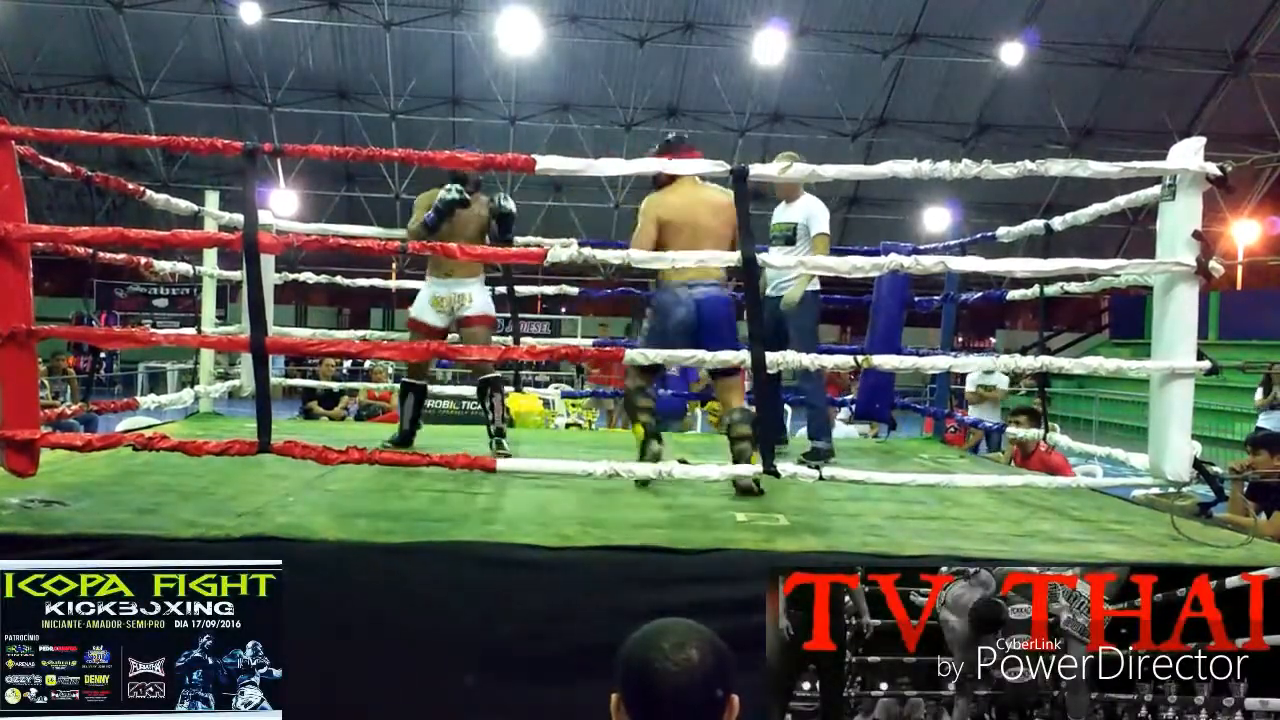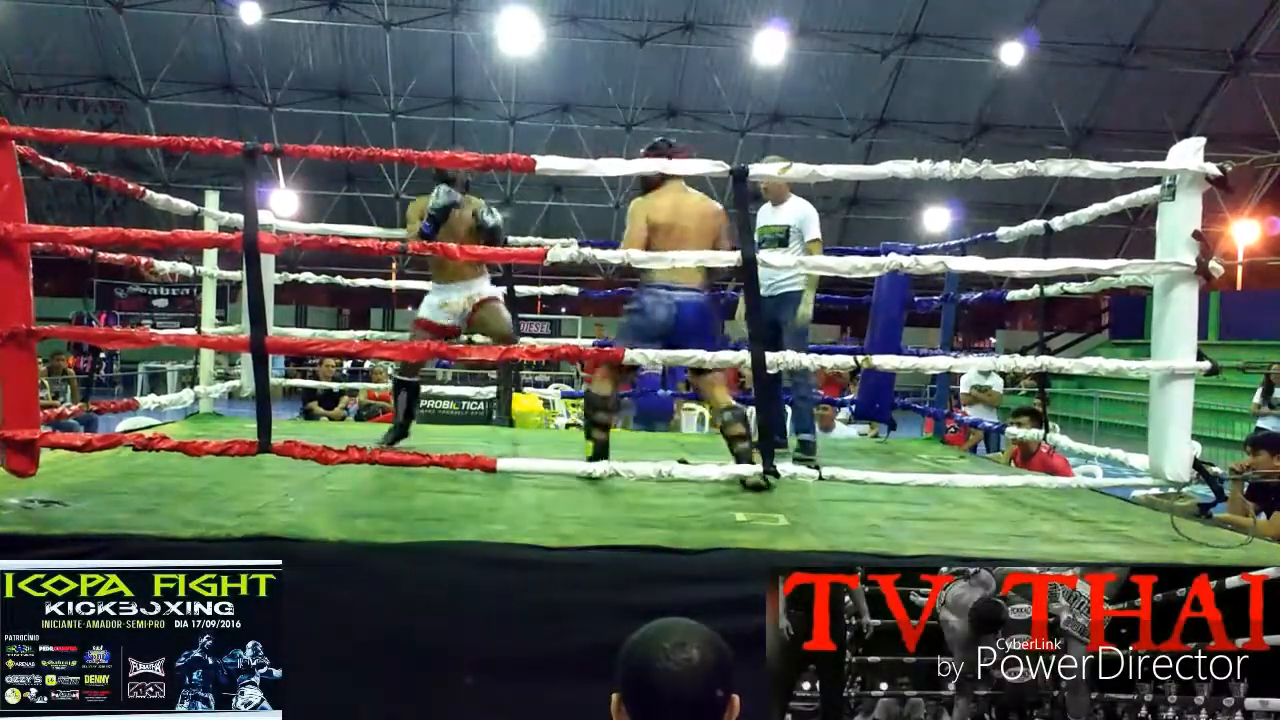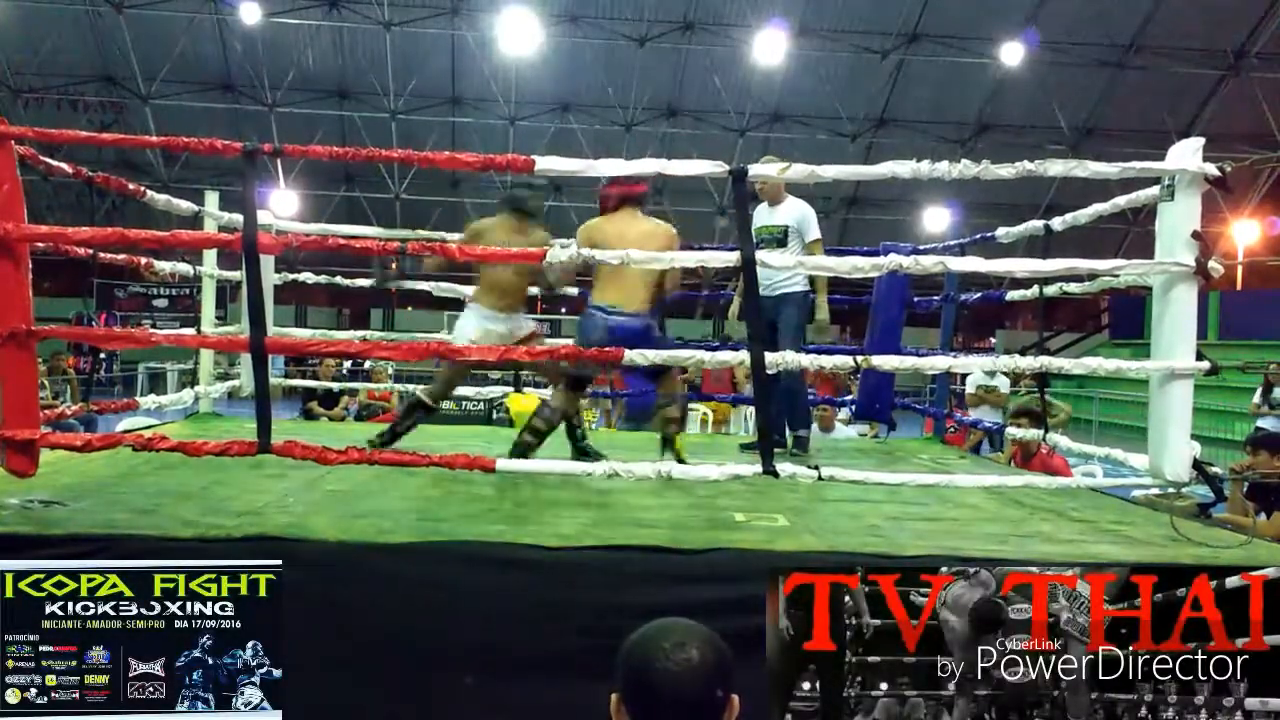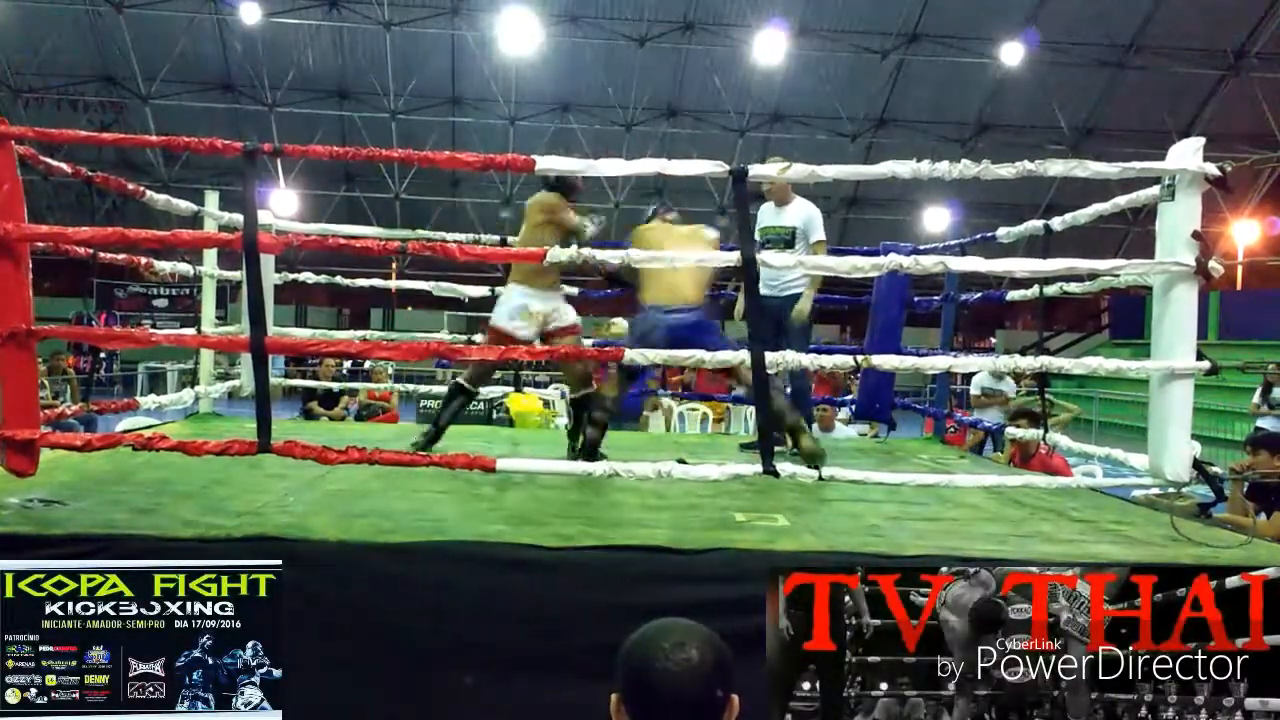
dt=0.3s
person 1, frame 1
left shoulder: (656, 203)
right shoulder: (729, 200)
left elbow: (639, 256)
left hip: (674, 299)
right hip: (717, 300)
left knee: (637, 375)
right knee: (732, 393)
left ankle: (650, 442)
right ankle: (745, 470)
person 1, frame 2
left shoulder: (644, 206)
right shoulder: (714, 209)
left wrist: (654, 247)
left hip: (653, 301)
right hip: (696, 305)
left knee: (606, 374)
right knee: (715, 389)
left ankle: (598, 454)
right ankle: (747, 465)
person 1, frame 3
left shoulder: (592, 228)
right shoulder: (666, 233)
right elbow: (669, 287)
left hip: (596, 323)
right hip: (636, 326)
left knee: (570, 391)
right knee: (670, 382)
left ankle: (520, 454)
right ankle: (671, 452)
person 1, frame 4
left shoulder: (644, 233)
right shoulder: (707, 235)
left hip: (651, 321)
right hip: (689, 321)
left knee: (621, 375)
right knee: (747, 375)
left ankle: (588, 449)
right ankle: (802, 438)
person 2, frame 1
left shoulder: (813, 207)
right shoulder: (778, 210)
left elbow: (821, 252)
left wrist: (800, 285)
left hip: (802, 298)
right hip: (773, 298)
left knee: (807, 369)
left ankle: (821, 442)
right ankle: (775, 432)
person 2, frame 2
left shoulder: (802, 209)
right shoulder: (763, 212)
left elbow: (816, 257)
left wrist: (808, 299)
right wrist: (744, 299)
left hip: (793, 296)
right hip: (764, 298)
left knee: (795, 365)
left ankle: (806, 437)
right ankle: (775, 434)
person 2, frame 3
left shoulder: (800, 210)
right shoulder: (758, 213)
left elbow: (818, 257)
left wrist: (822, 302)
right wrist: (738, 297)
left hip: (792, 296)
right hip: (762, 298)
left knee: (789, 366)
left ankle: (801, 432)
right ankle: (774, 434)
person 2, frame 4
left shoulder: (808, 211)
right shoulder: (763, 212)
left elbow: (820, 258)
left wrist: (808, 297)
right wrist: (743, 296)
left hip: (796, 298)
right hip: (765, 298)
left knee: (798, 369)
person 3, frame 1
left shoulder: (486, 206)
right shoulder: (429, 199)
left elbow: (502, 250)
right elbow: (413, 239)
left wrist: (506, 221)
right wrist: (438, 212)
left hip: (471, 290)
right hip: (435, 289)
left knee: (483, 363)
right knee: (415, 365)
left ankle: (498, 436)
right ankle: (406, 431)
person 3, frame 2
left shoulder: (477, 207)
right shoulder: (419, 208)
left elbow: (497, 247)
left wrist: (494, 229)
right wrist: (434, 217)
left hip: (477, 290)
right hip: (442, 294)
left knee: (505, 334)
right knee: (410, 362)
right ankle: (399, 427)
person 3, frame 3
left shoulder: (539, 238)
right shoulder: (487, 227)
left elbow: (550, 280)
left hip: (517, 321)
right hip: (481, 318)
left knee: (561, 374)
right knee: (443, 387)
left ankle: (578, 442)
right ankle: (392, 432)
person 3, frame 4
left shoulder: (561, 209)
right shoulder: (546, 201)
right elbow: (585, 230)
left hip: (552, 301)
right hip: (519, 300)
left knee: (581, 374)
right knee: (480, 371)
left ankle: (578, 445)
right ankle: (432, 432)
